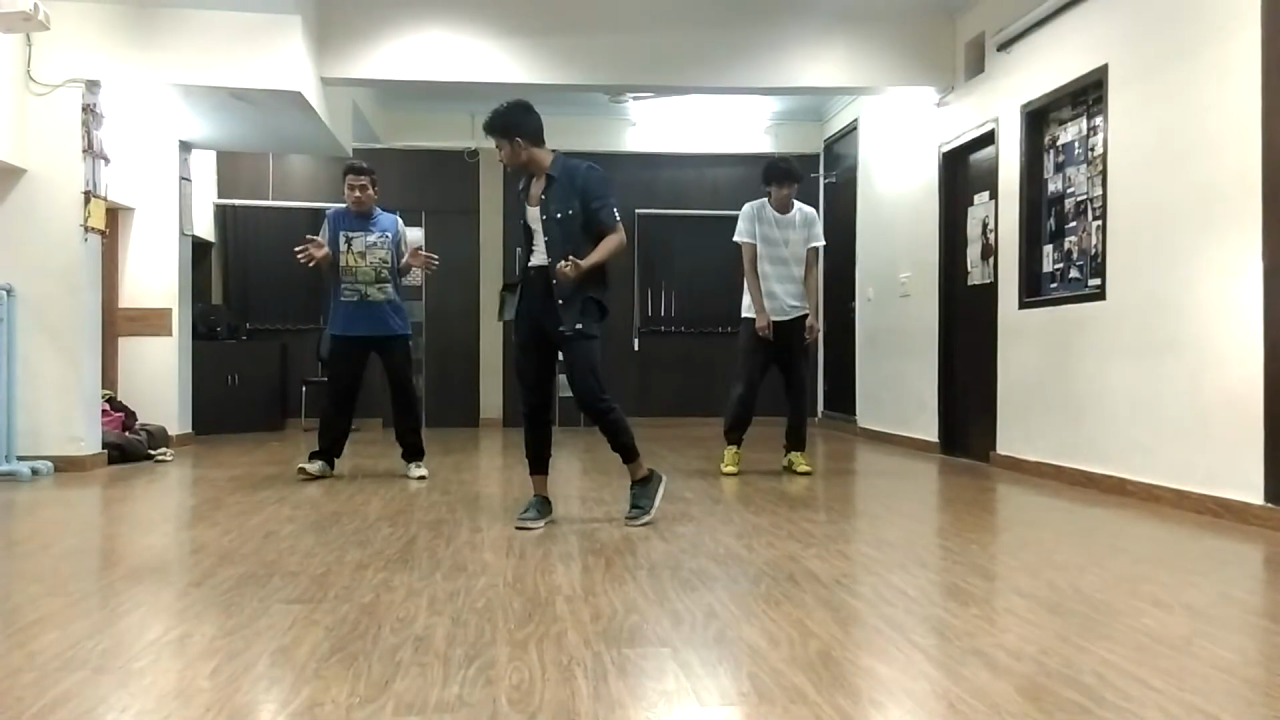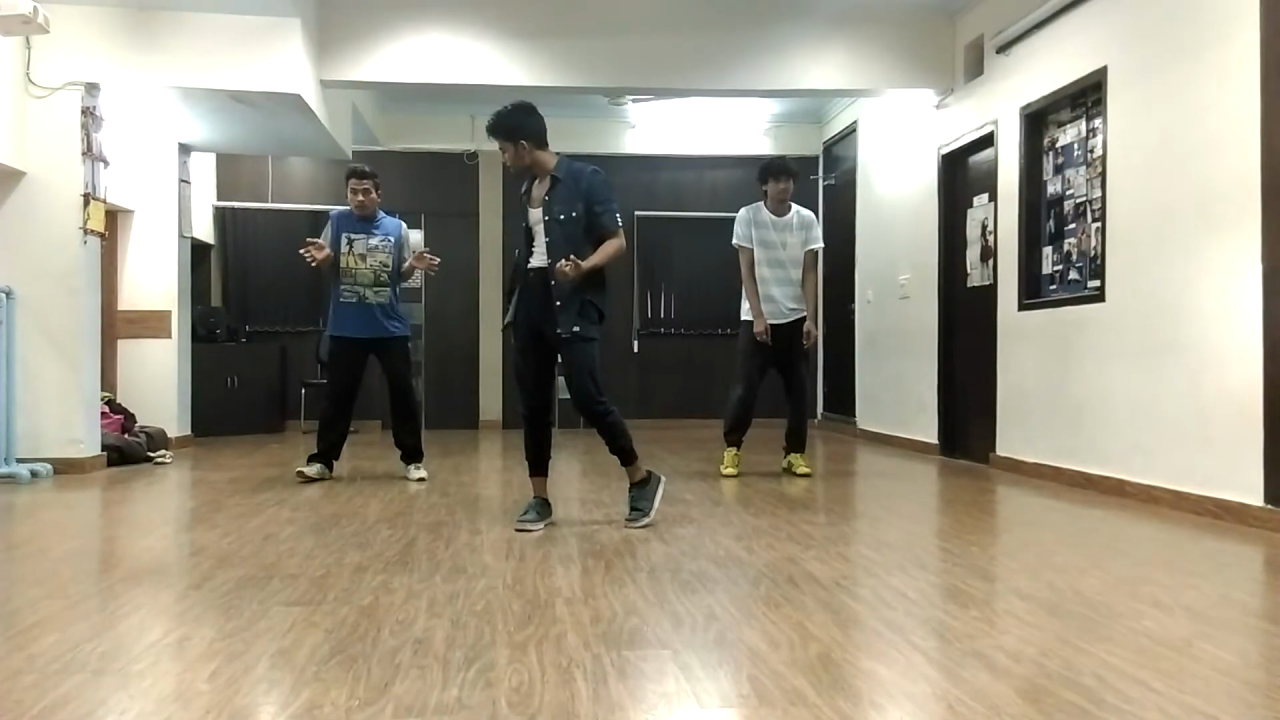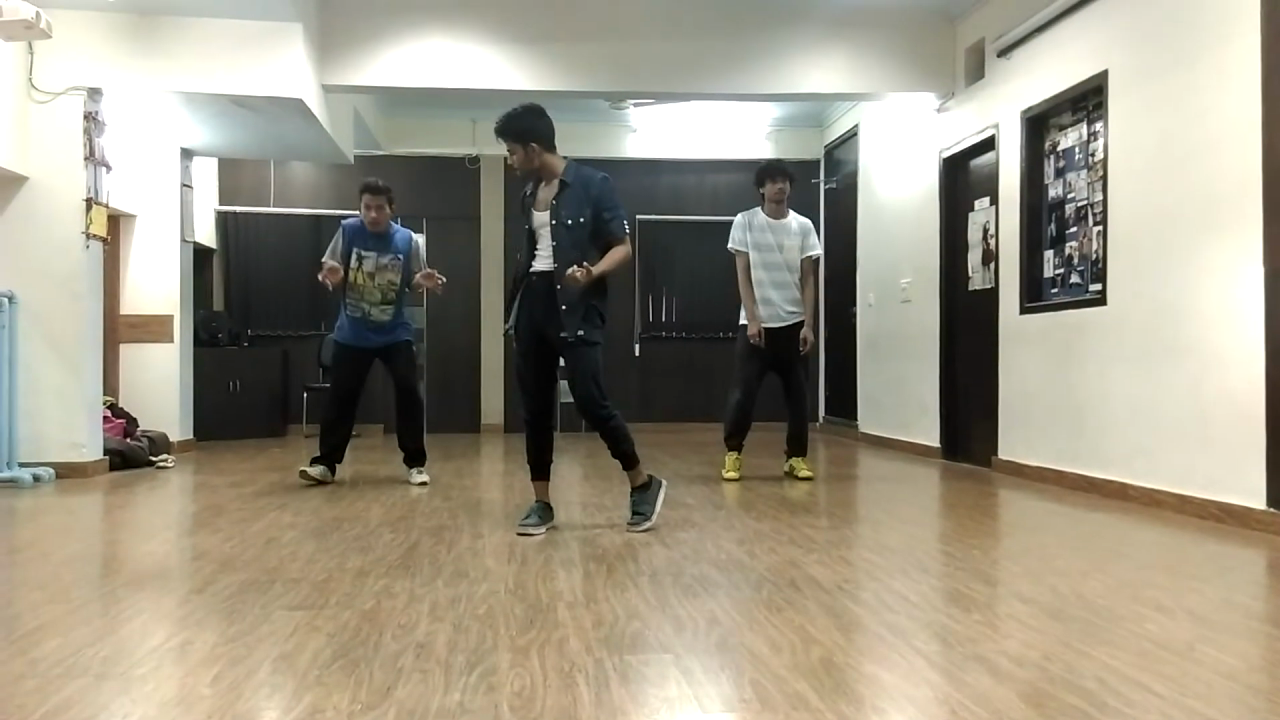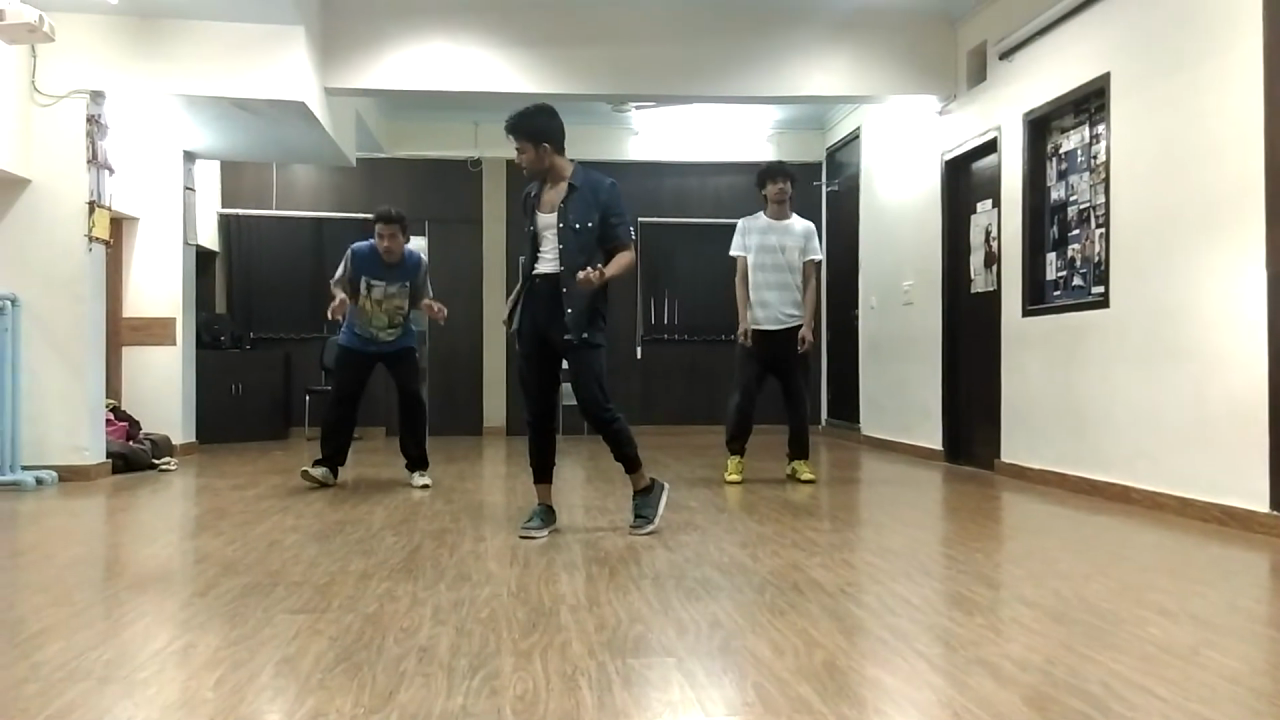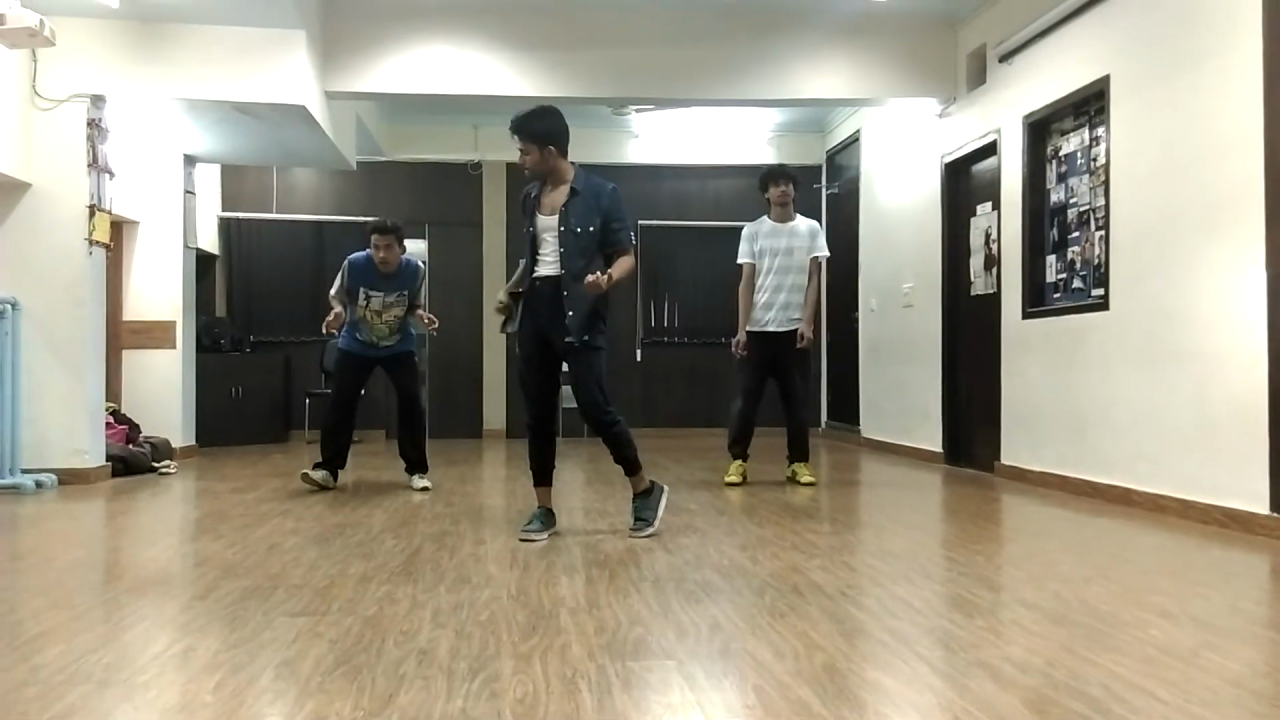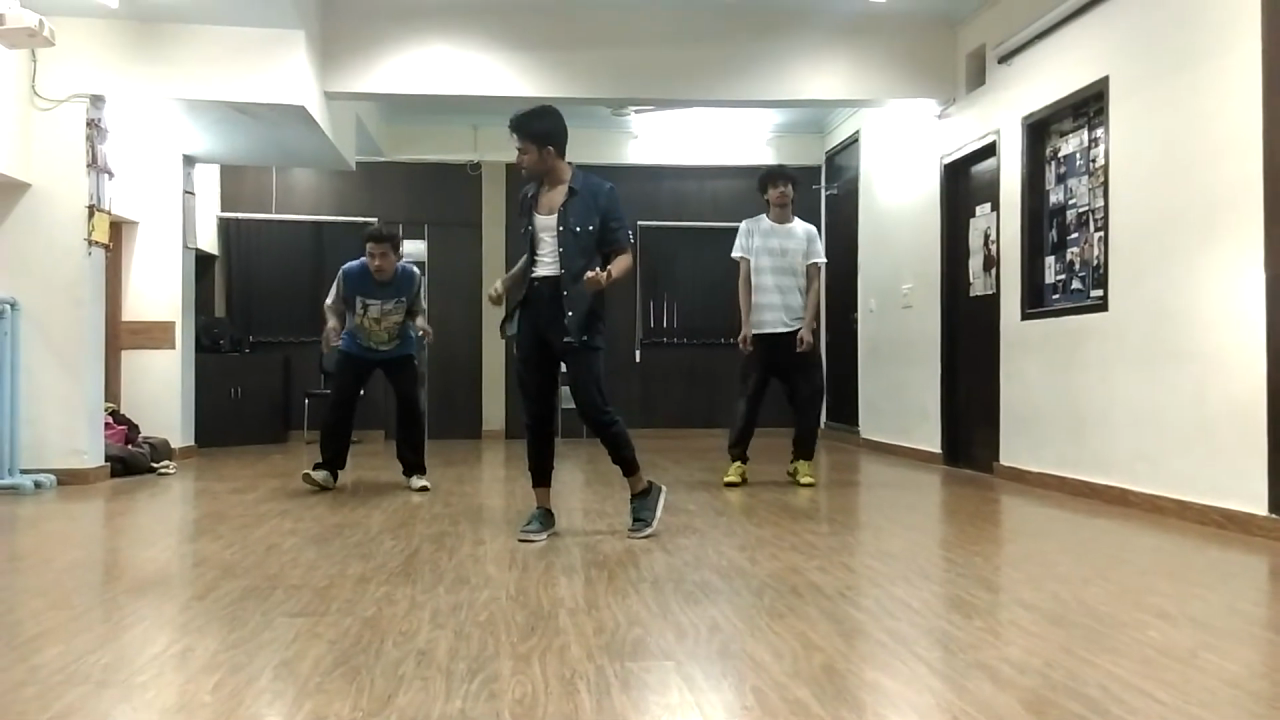
dt=0.2s
person 1, frame 1
left shoulder: (582, 175)
right shoulder: (526, 188)
left elbow: (616, 236)
left wrist: (581, 266)
right wrist: (517, 294)
left hip: (574, 299)
right hip: (533, 298)
left knee: (590, 394)
right knee: (534, 401)
left ankle: (644, 478)
right ankle: (540, 497)
person 1, frame 2
left shoulder: (585, 179)
right shoulder: (527, 190)
left elbow: (616, 240)
left wrist: (582, 267)
right wrist: (513, 298)
left hip: (572, 301)
right hip: (531, 300)
left knee: (587, 396)
right knee: (533, 403)
left ankle: (642, 479)
right ankle: (540, 499)
person 1, frame 3
left shoulder: (593, 185)
right shoulder: (529, 194)
left elbow: (622, 247)
left wrist: (592, 273)
right wrist: (517, 298)
left hip: (575, 306)
right hip: (533, 304)
left knee: (590, 401)
right knee: (535, 407)
left ankle: (644, 484)
right ankle: (541, 504)
person 1, frame 4
left shoulder: (599, 189)
right shoulder: (531, 195)
left elbow: (626, 252)
left wrist: (602, 275)
right wrist: (517, 296)
left hip: (578, 308)
right hip: (536, 307)
left knee: (593, 404)
right knee: (538, 409)
left ankle: (646, 487)
right ankle: (544, 506)
person 1, frame 5
left shoulder: (601, 193)
right shoulder: (530, 197)
left elbow: (626, 255)
left wrist: (607, 279)
right wrist: (509, 293)
left hip: (578, 310)
right hip: (535, 309)
left knee: (594, 406)
right knee: (538, 412)
left ankle: (646, 490)
right ankle: (544, 509)
person 1, frame 6
left shoulder: (599, 193)
right shoulder: (529, 197)
left elbow: (624, 255)
left wrist: (606, 276)
right wrist: (507, 282)
left hip: (576, 311)
right hip: (533, 310)
left knee: (592, 407)
right knee: (537, 414)
left ankle: (643, 491)
right ankle: (543, 510)
person 2, frame 1
left shoulder: (809, 216)
right shoulder: (751, 212)
left elbow: (811, 268)
right elbow: (749, 267)
left wrist: (812, 314)
right wrist: (761, 313)
left hip: (796, 316)
right hip: (758, 316)
left knee: (799, 387)
right knee: (746, 385)
left ankle: (795, 451)
right ankle: (732, 448)
person 2, frame 2
left shoulder: (806, 219)
right shoulder: (747, 217)
left elbow: (809, 273)
right elbow: (747, 271)
left wrist: (810, 319)
right wrist: (758, 316)
left hip: (794, 319)
right hip: (756, 319)
left knee: (799, 389)
right knee: (745, 387)
left ankle: (795, 453)
right ankle: (731, 450)
person 2, frame 3
left shoulder: (803, 226)
right shoulder: (744, 222)
left elbow: (808, 278)
right elbow: (743, 274)
left wrist: (808, 324)
right wrist: (752, 319)
left hip: (792, 324)
right hip: (757, 323)
left knee: (798, 393)
right knee: (743, 391)
left ankle: (796, 457)
right ankle: (732, 455)
person 2, frame 4
left shoulder: (806, 229)
right shoulder: (747, 226)
left elbow: (810, 281)
right elbow: (741, 276)
left wrist: (807, 324)
right wrist: (744, 319)
left hip: (793, 326)
right hip: (757, 325)
left knee: (798, 396)
right knee: (743, 394)
left ankle: (798, 460)
right ankle: (735, 458)
person 2, frame 5
left shoulder: (811, 229)
right shoulder: (753, 231)
left elbow: (814, 279)
right elbow: (747, 282)
left wrist: (807, 322)
right wrist: (741, 328)
left hip: (794, 328)
right hip: (759, 329)
left knee: (797, 398)
right knee: (747, 396)
left ankle: (798, 463)
right ankle: (738, 461)
person 2, frame 6
left shoulder: (808, 233)
right shoulder: (750, 228)
left elbow: (813, 283)
right elbow: (744, 280)
left wrist: (807, 326)
right wrist: (746, 325)
left hip: (797, 329)
right hip: (761, 330)
left knee: (809, 396)
right knee: (749, 397)
left ankle: (800, 461)
right ankle: (738, 461)
person 3, frame 1
left shoulder: (394, 224)
right shoulder: (334, 218)
left elbow: (399, 270)
right elbow: (328, 265)
left wrist: (411, 262)
right wrist: (321, 256)
left hip: (391, 323)
right hip: (347, 325)
left knee: (403, 388)
right knee: (340, 391)
left ankle: (414, 457)
right ankle: (324, 458)
person 3, frame 2
left shoulder: (396, 228)
right shoulder: (337, 220)
left elbow: (402, 274)
right elbow: (327, 262)
left wrist: (414, 265)
right wrist: (322, 257)
left hip: (390, 325)
right hip: (346, 327)
left knee: (402, 389)
right knee: (339, 392)
left ankle: (413, 460)
right ankle: (323, 461)
person 3, frame 3
left shoulder: (408, 241)
right shoulder: (348, 230)
left elbow: (413, 280)
right elbow: (332, 267)
left wrist: (425, 280)
right wrist: (333, 273)
left hip: (395, 332)
right hip: (352, 333)
left knee: (408, 390)
right knee: (341, 394)
left ankle: (416, 463)
right ankle: (326, 463)
person 3, frame 4
left shoulder: (418, 263)
right shoulder: (358, 254)
left elbow: (420, 298)
right elbow: (339, 284)
left wrist: (428, 307)
right wrist: (341, 299)
left hip: (399, 341)
right hip: (356, 340)
left knee: (412, 396)
right knee: (342, 398)
left ankle: (418, 467)
right ankle: (328, 466)
person 3, frame 5
left shoulder: (415, 270)
right shoulder: (354, 264)
left elbow: (415, 306)
right elbow: (337, 296)
left wrist: (421, 315)
right wrist: (339, 311)
left hip: (399, 346)
right hip: (355, 344)
left knee: (410, 400)
right knee: (341, 401)
left ankle: (417, 470)
right ankle: (328, 469)
person 3, frame 6
left shoulder: (411, 277)
right shoulder: (349, 274)
left elbow: (417, 309)
right elbow: (334, 305)
left wrist: (420, 323)
right wrist: (332, 323)
left hip: (398, 349)
right hip: (355, 348)
left knee: (409, 401)
right knee: (339, 401)
left ankle: (415, 470)
right ankle: (328, 468)
